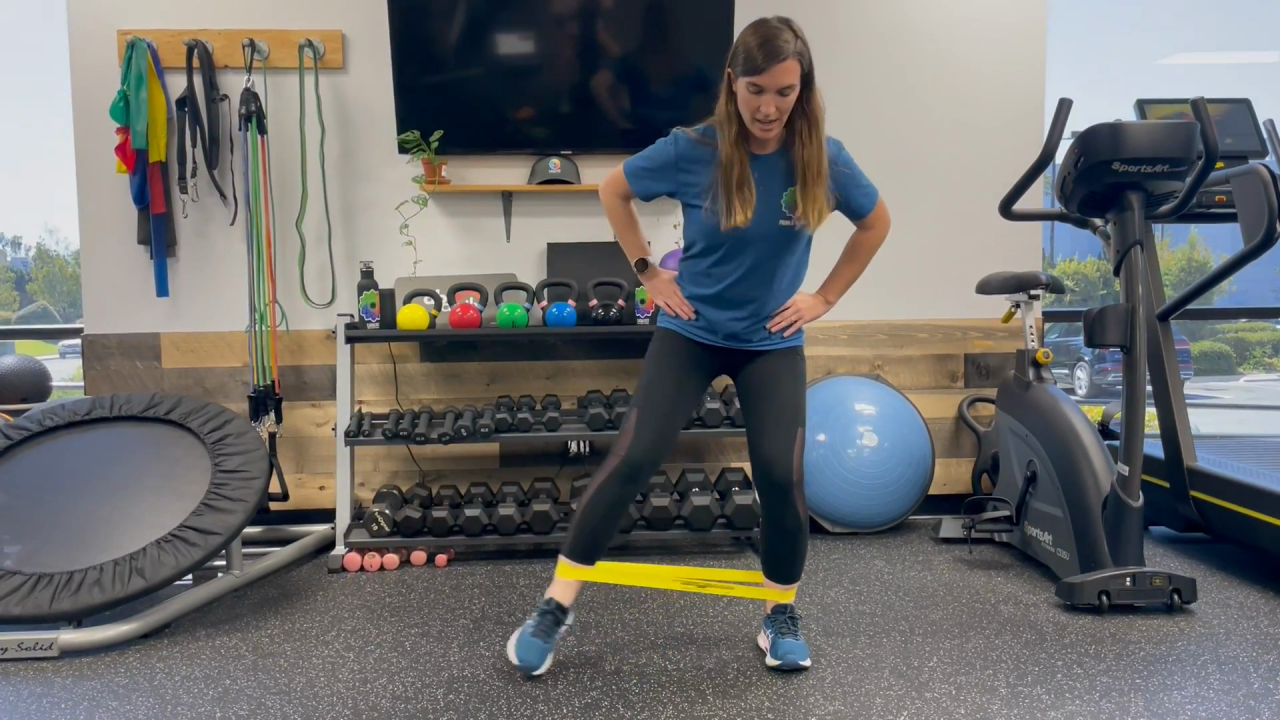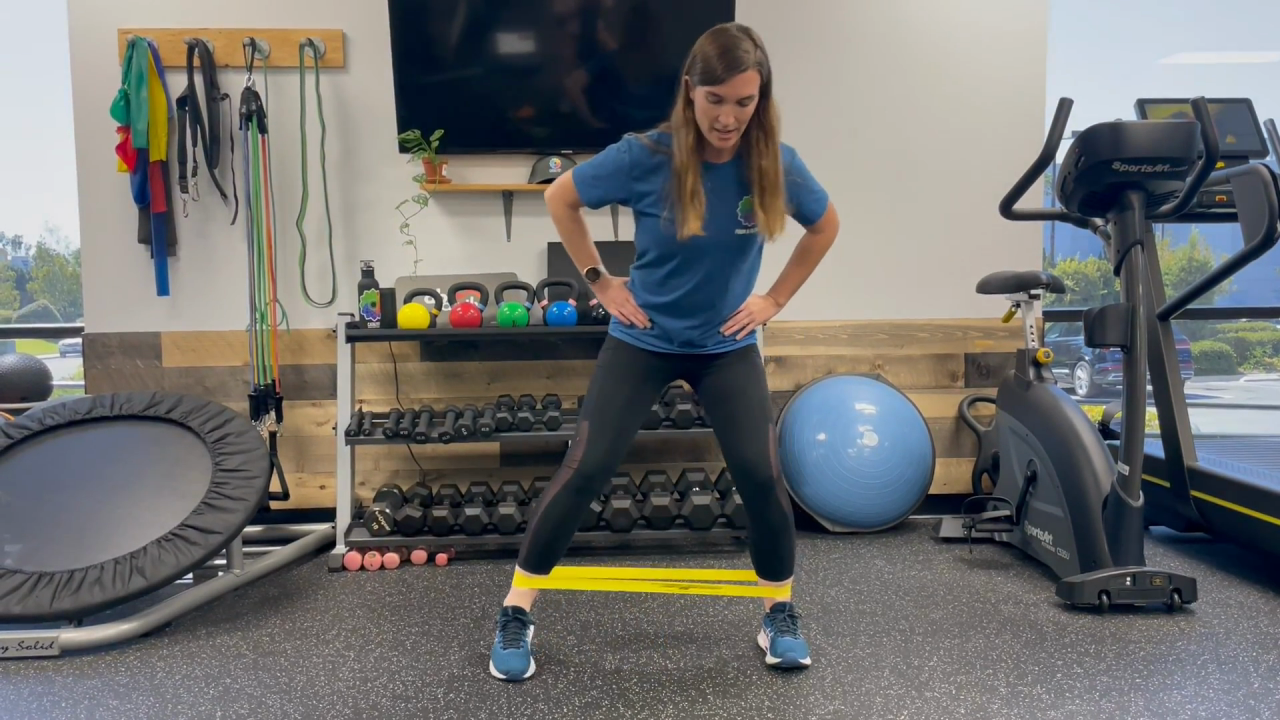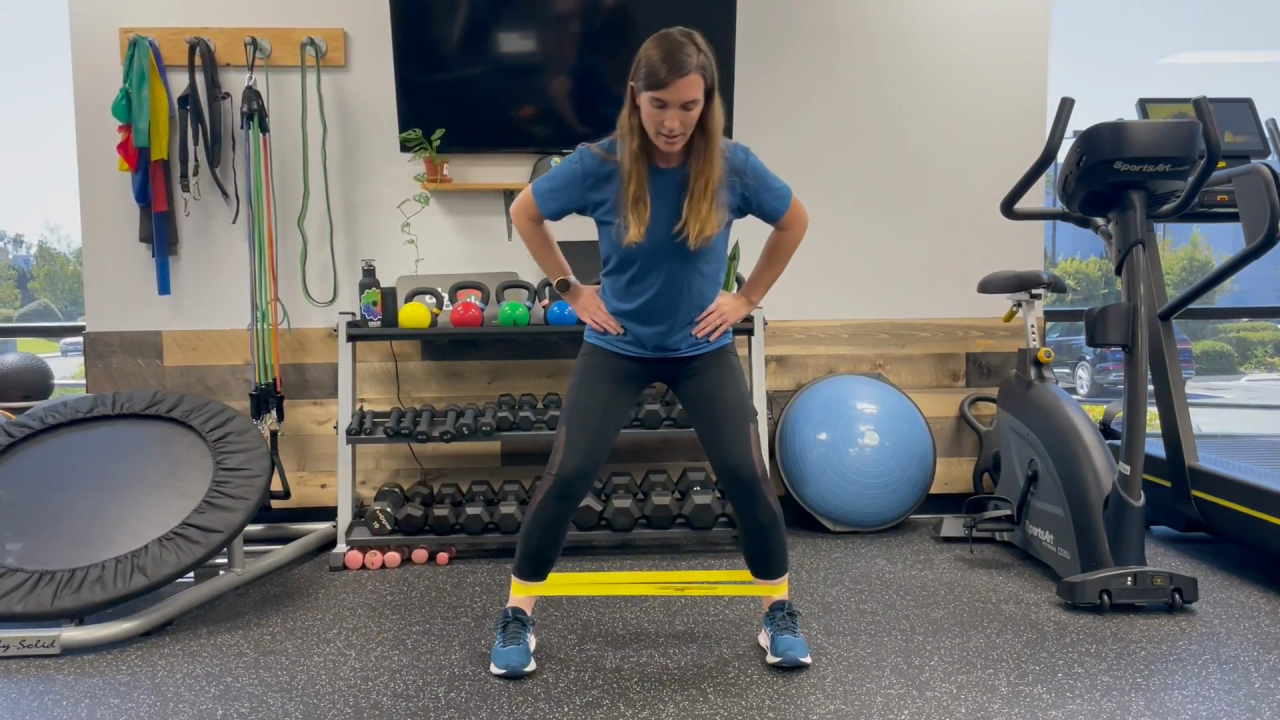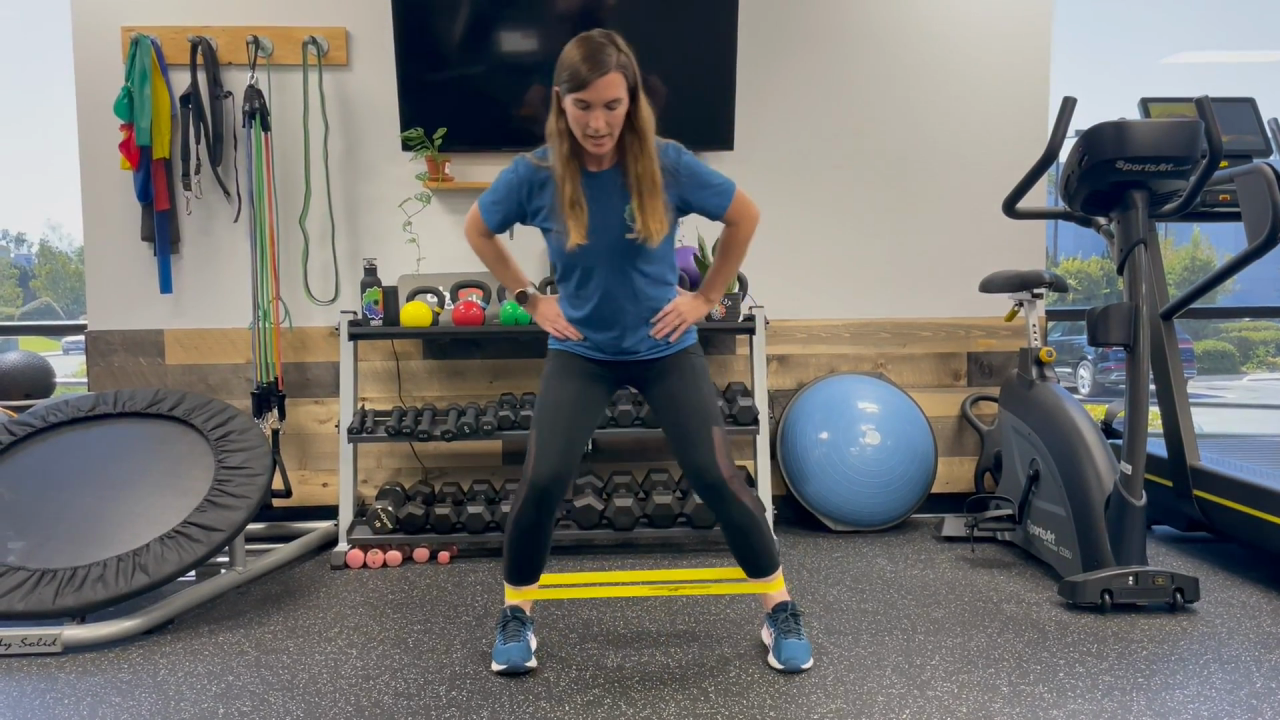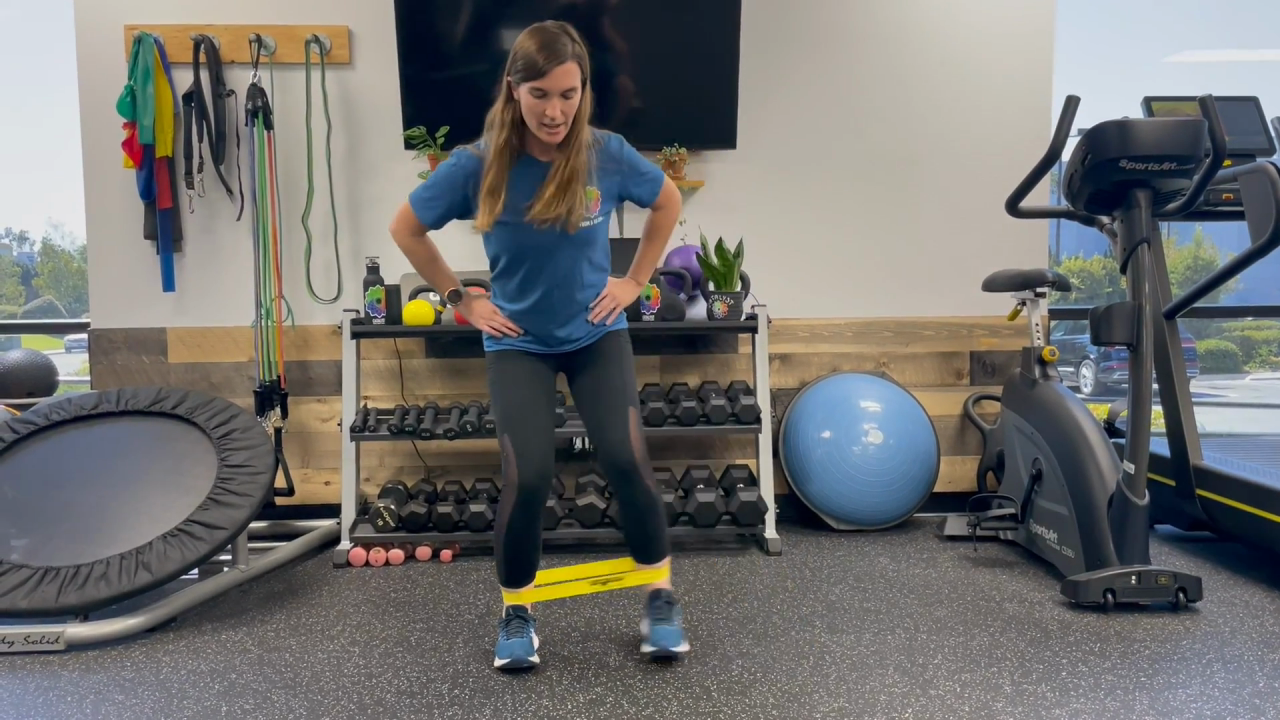
dt=0.4s
person 1, frame 1
left shoulder: (823, 158)
right shoulder: (691, 150)
left elbow: (876, 223)
right elbow: (612, 190)
left wrist: (825, 297)
right wrist: (647, 273)
left hip: (772, 341)
right hip: (688, 333)
left knee: (781, 477)
right knee: (632, 460)
left ankle: (781, 615)
right ankle: (556, 604)
person 1, frame 2
left shoulder: (776, 165)
right shoulder: (644, 157)
left elbow: (825, 226)
right elbow: (560, 198)
left wrist: (774, 298)
right wrist: (599, 281)
left hip: (727, 345)
right hip: (642, 340)
left knee: (761, 475)
right knee: (586, 468)
left ankle: (780, 612)
right ankle: (516, 610)
person 1, frame 3
left shoulder: (732, 166)
right shoulder: (599, 166)
left elbow: (793, 222)
right elbow: (524, 213)
left wrist: (747, 298)
right wrist: (570, 289)
left hip: (702, 345)
right hip: (616, 344)
left knee: (746, 474)
right knee: (568, 475)
left ankle: (779, 611)
right ankle: (517, 612)
person 1, frame 4
left shoulder: (667, 164)
right shoulder: (535, 174)
left elbow: (744, 215)
right elbow: (477, 230)
left wrist: (705, 297)
right wrist: (530, 299)
left hip: (664, 347)
right hip: (580, 350)
left knee: (715, 477)
right knee: (543, 480)
left ankle: (780, 608)
right ankle: (515, 613)
person 1, frame 5
left shoulder: (606, 154)
right shoulder: (479, 166)
left elbow: (668, 202)
right elbow: (407, 227)
left wrist: (635, 281)
right wrist: (460, 298)
left hip: (597, 334)
right hip: (517, 343)
left knee: (626, 462)
right knee: (529, 479)
left ankle: (660, 593)
right ankle: (516, 611)
